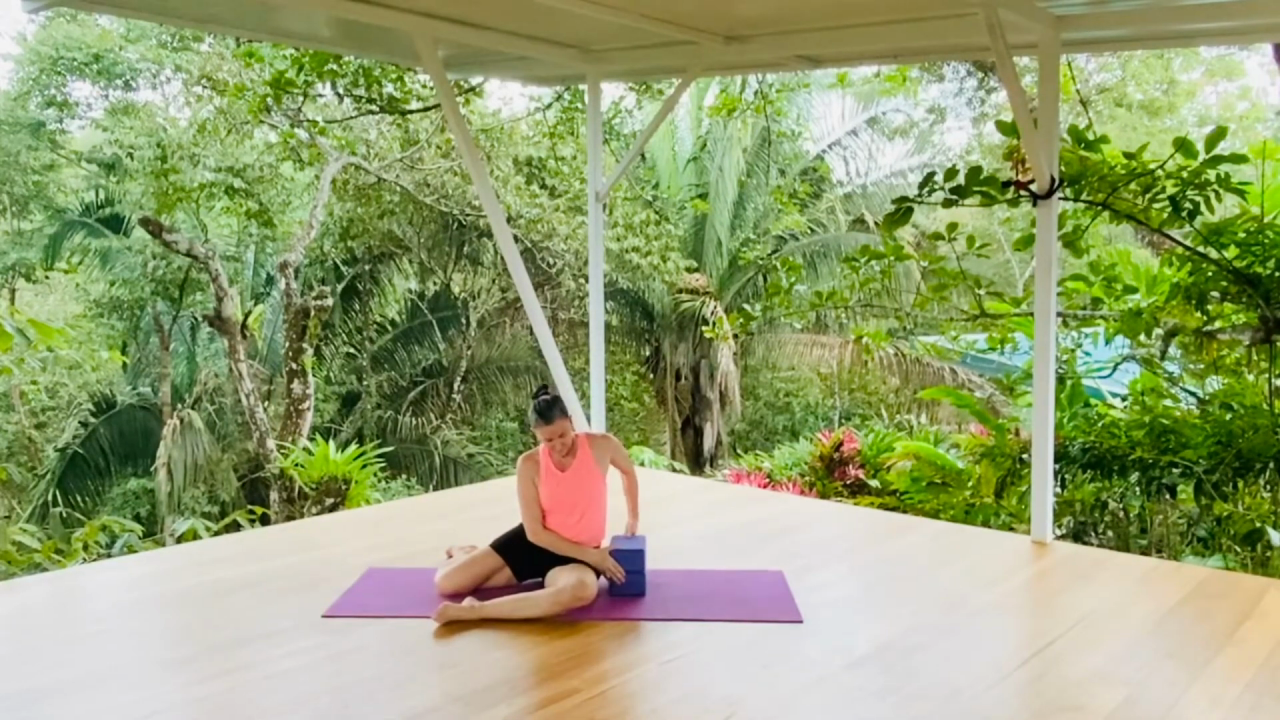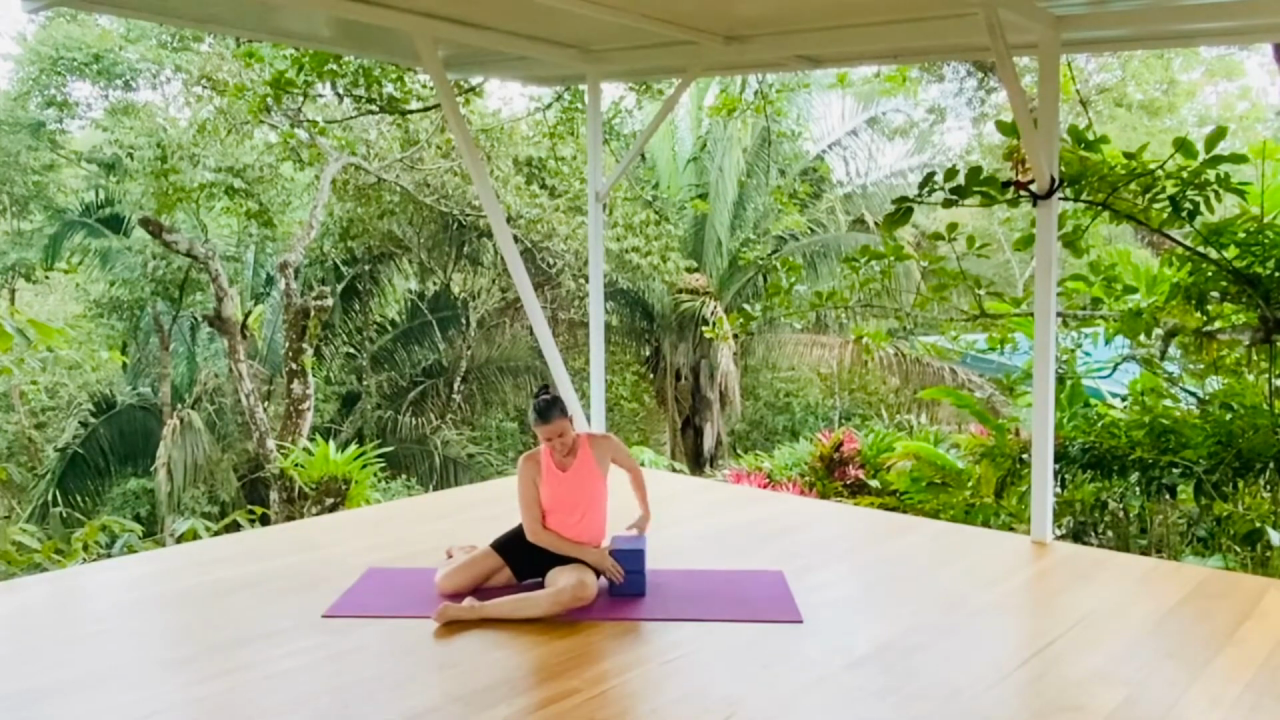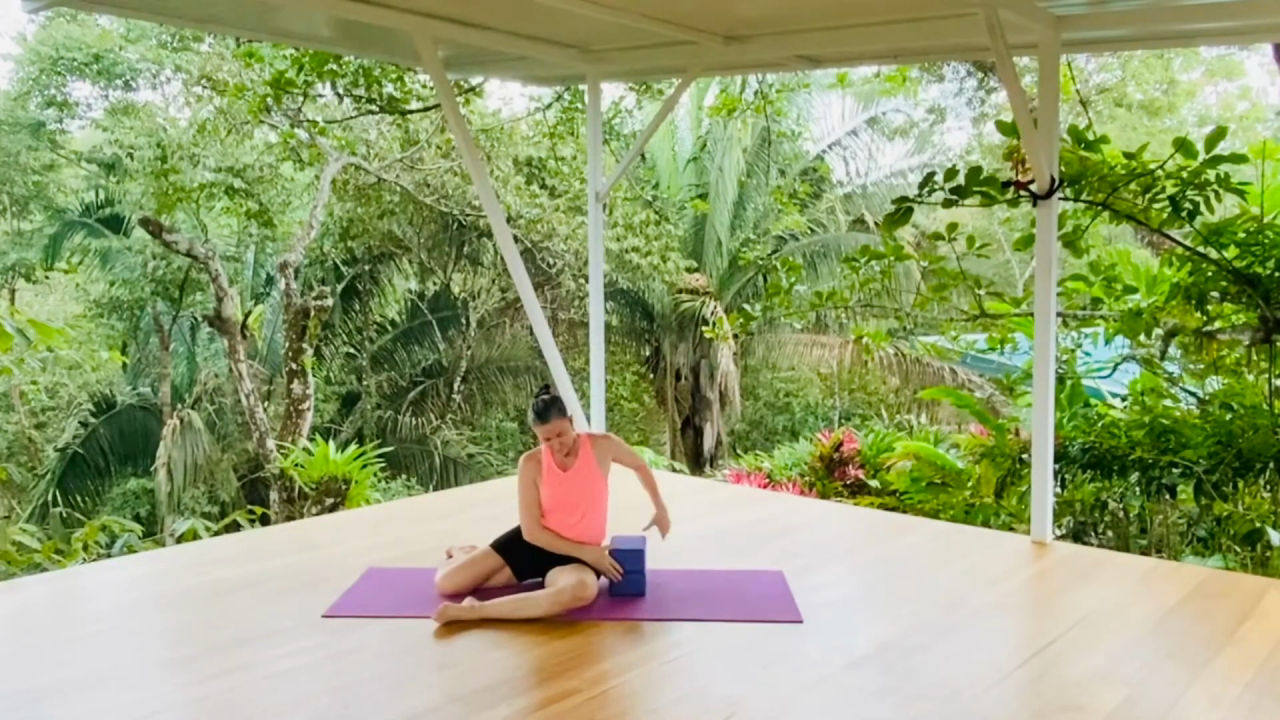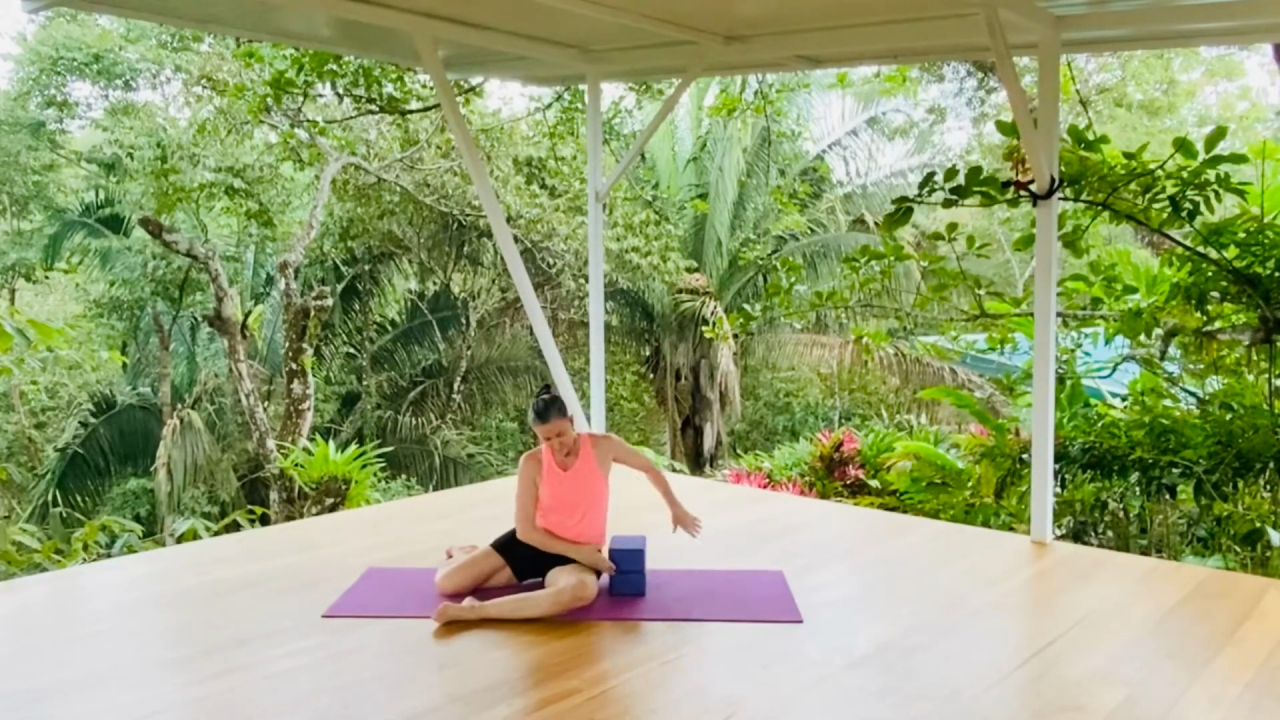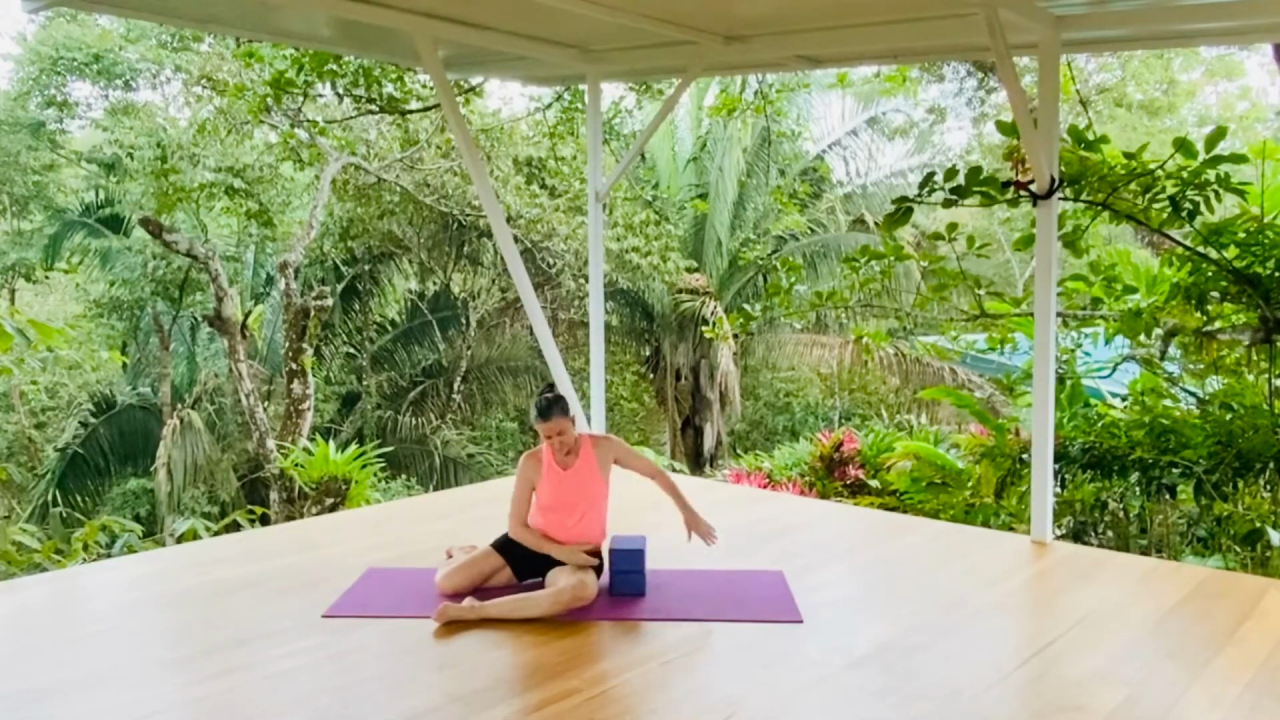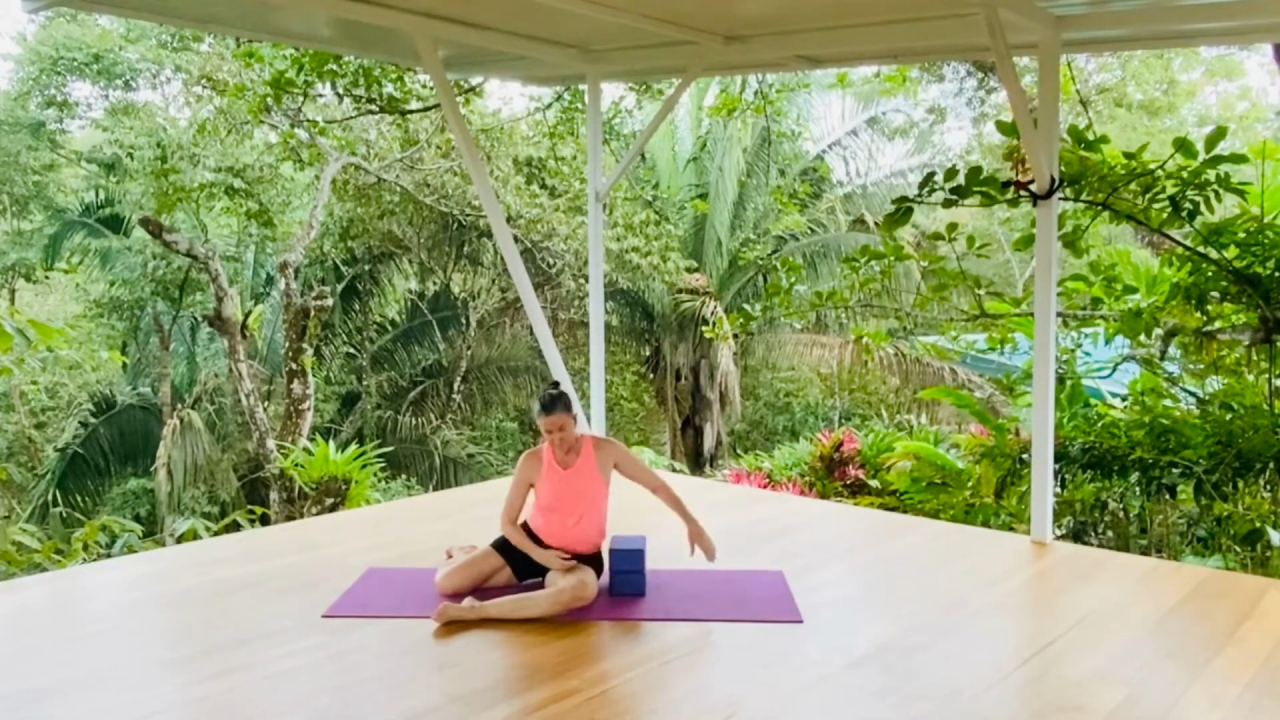
dt=0.1s
person 1, frame 1
left shoulder: (601, 445)
right shoulder: (529, 465)
left elbow: (628, 471)
right elbow: (535, 531)
left wrist: (633, 518)
right wrist: (590, 555)
left hip: (580, 555)
right hip: (533, 542)
left knee: (582, 589)
right knee: (446, 582)
left ankle: (476, 610)
right ankle: (468, 554)
person 1, frame 2
left shoulder: (602, 446)
right shoulder: (530, 464)
left elbow: (633, 469)
right elbow: (534, 531)
left wrist: (645, 513)
right wrist: (590, 553)
left hip: (578, 555)
right hip: (531, 542)
left knee: (582, 589)
right knee: (446, 582)
left ankle: (476, 610)
right ankle: (468, 554)
person 1, frame 3
left shoulder: (601, 445)
right shoulder: (530, 462)
left elbow: (641, 467)
right elbow: (532, 531)
left wrist: (660, 510)
right wrist: (581, 552)
left hip: (579, 555)
right hip: (536, 543)
left knee: (583, 591)
right knee: (446, 582)
left ankle: (479, 610)
right ankle: (467, 554)
person 1, frame 4
left shoulder: (603, 445)
right shoulder: (531, 463)
left elbow: (650, 468)
right elbow: (524, 529)
left wrist: (677, 509)
right wrist: (576, 551)
left hip: (582, 554)
right hip: (532, 542)
left knee: (581, 590)
right knee: (447, 582)
left ankle: (476, 610)
right ankle: (467, 554)
person 1, frame 5
left shoulder: (604, 447)
right shoulder: (532, 462)
left elbow: (657, 474)
right elbow: (516, 526)
left wrist: (689, 513)
right wrist: (557, 551)
left hip: (581, 554)
right hip: (536, 543)
left knee: (581, 590)
right knee: (447, 582)
left ankle: (478, 610)
right ankle: (468, 554)
person 1, frame 6
left shoulder: (605, 450)
right shoulder: (531, 462)
left elbow: (657, 485)
right elbow: (508, 522)
left wrist: (692, 524)
right wrist: (539, 555)
left hip: (580, 555)
right hip: (534, 542)
left knee: (581, 589)
right knee: (447, 582)
left ankle: (477, 610)
right ankle: (468, 554)
